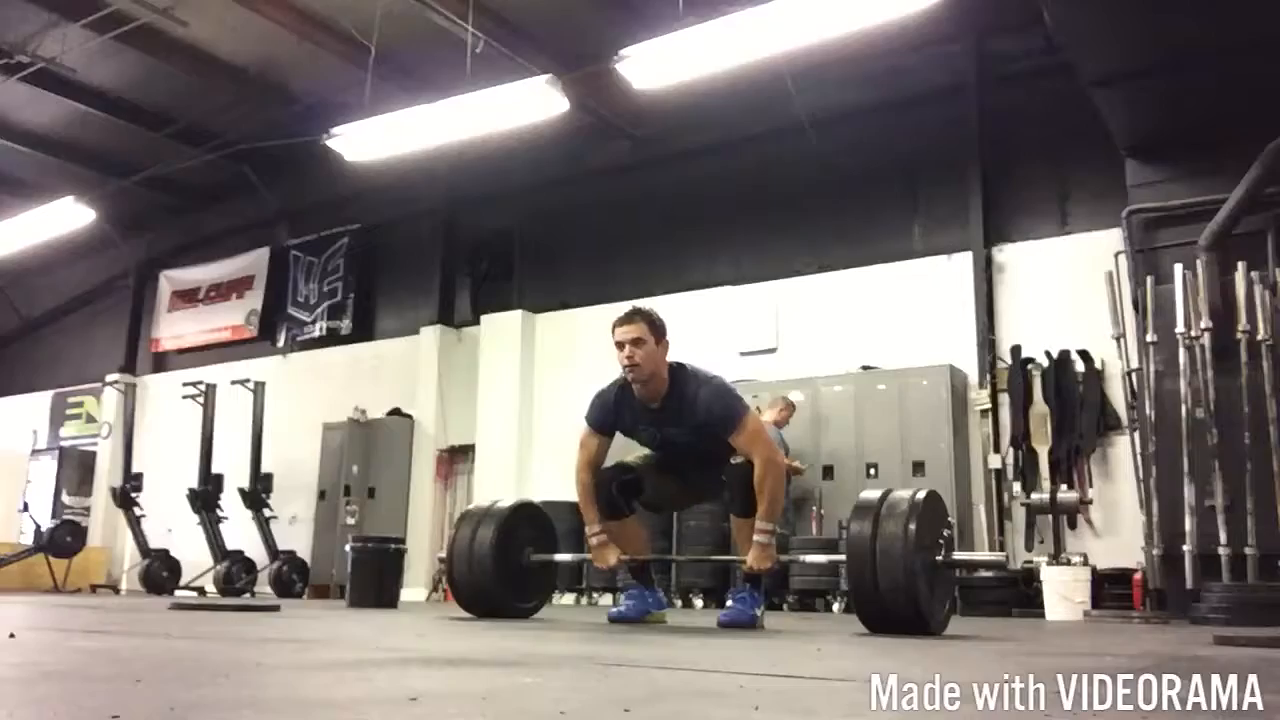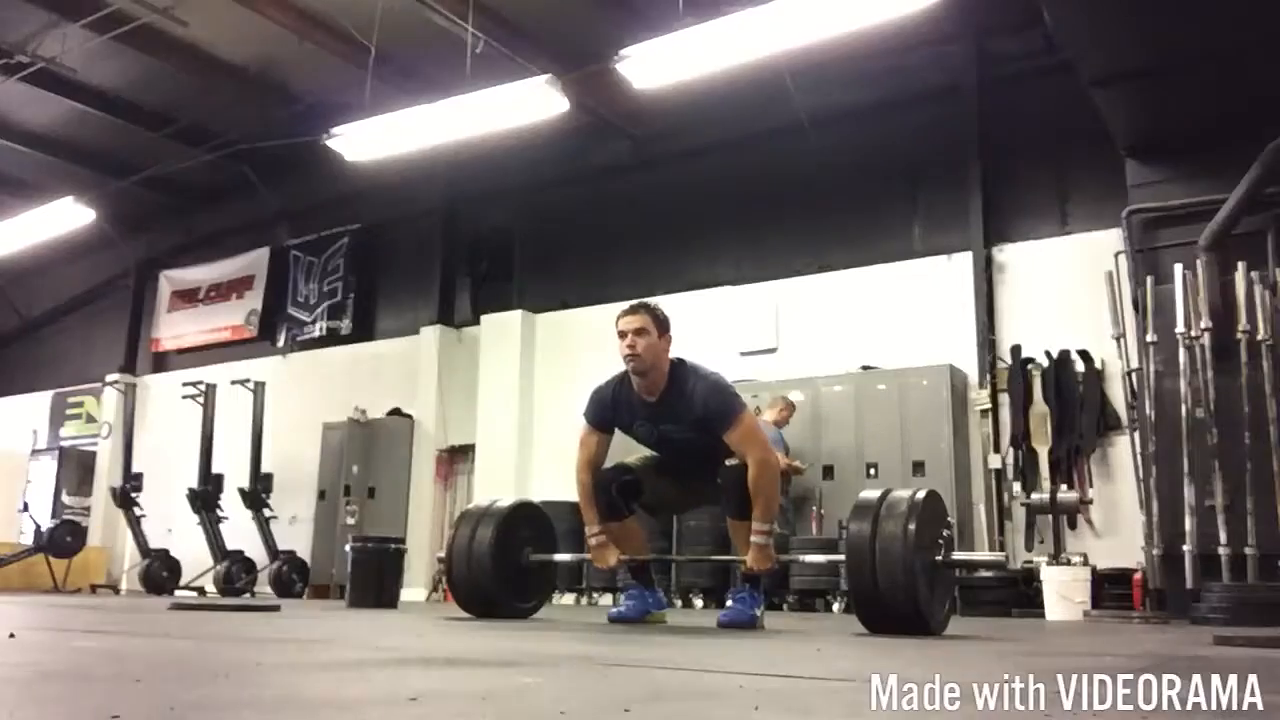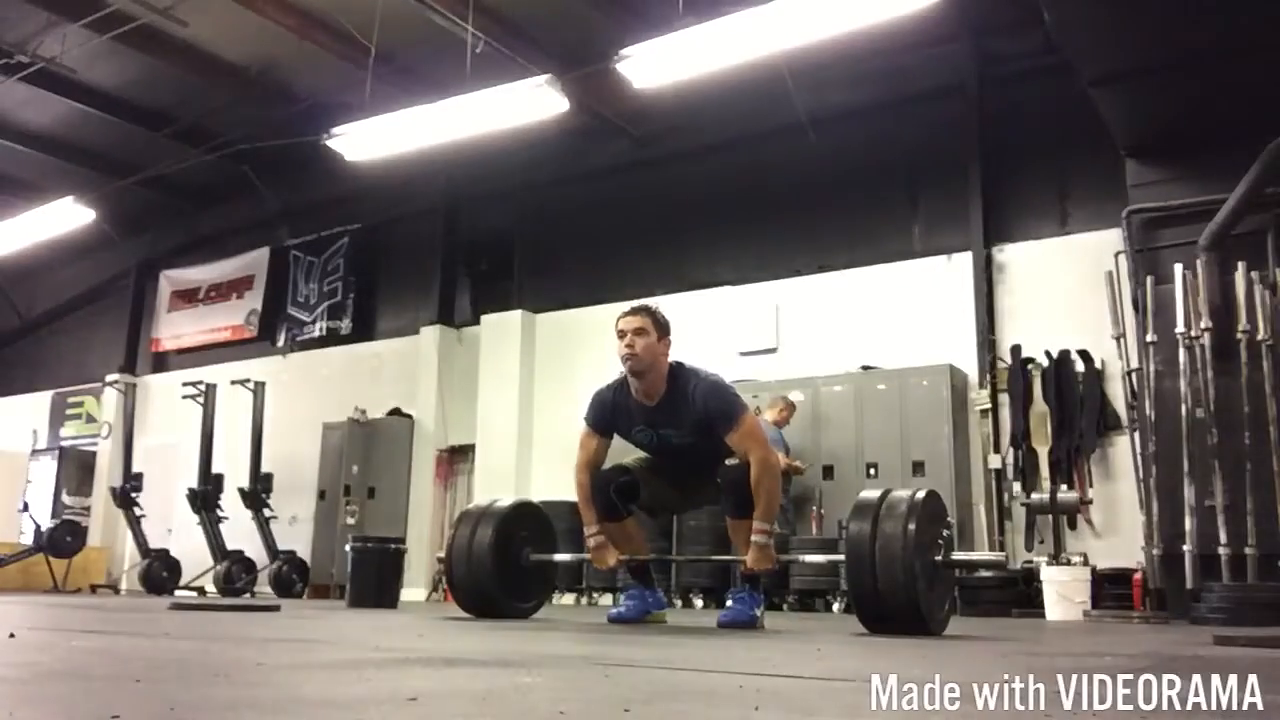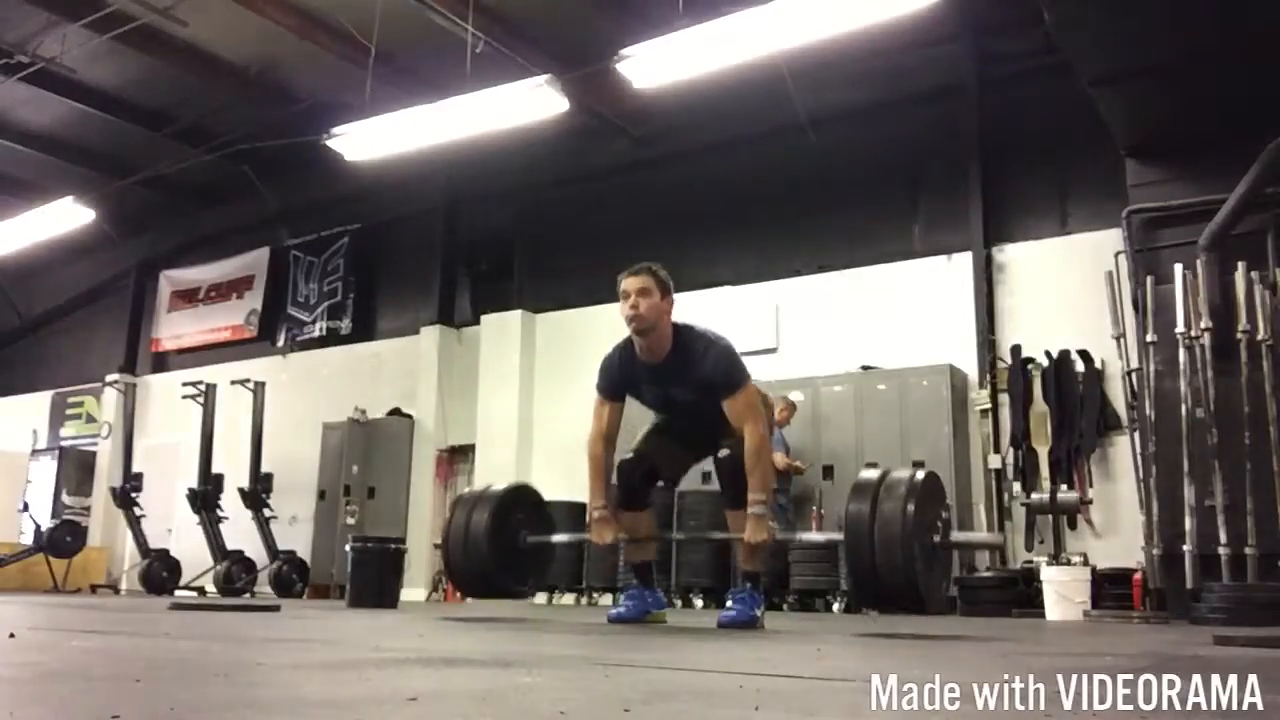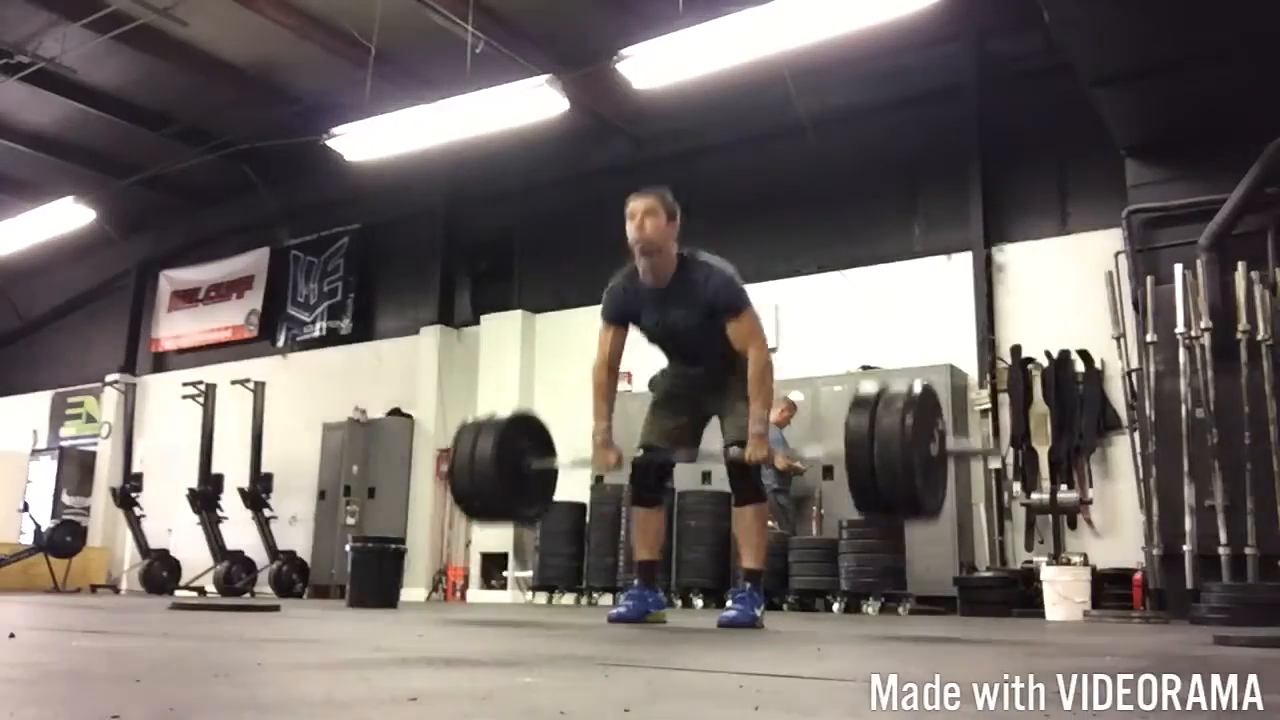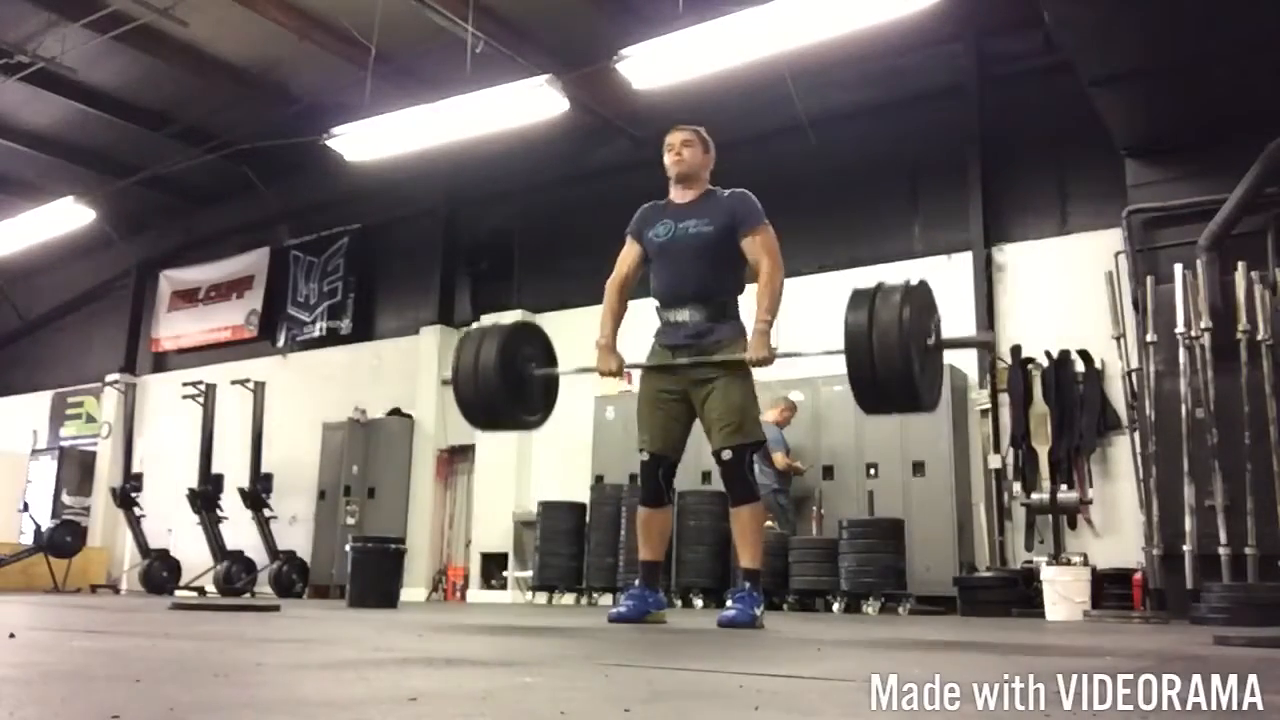
dt=0.3s
person 1, frame 1
left shoulder: (705, 393)
right shoulder: (610, 401)
left elbow: (771, 459)
right elbow: (586, 469)
left wrist: (763, 540)
right wrist: (597, 537)
left hip: (722, 465)
right hip: (673, 469)
left knee: (742, 473)
right knee: (608, 483)
left ankle: (749, 593)
right ankle: (646, 591)
person 1, frame 2
left shoulder: (704, 389)
right shoulder: (609, 397)
left elbow: (764, 458)
right elbow: (586, 467)
left wrist: (762, 539)
right wrist: (596, 537)
left hip: (722, 470)
right hip: (674, 472)
left knee: (738, 474)
right knee: (607, 484)
left ankle: (749, 594)
right ankle: (646, 591)
person 1, frame 3
left shoulder: (704, 391)
right shoulder: (609, 401)
left elbow: (765, 458)
right elbow: (586, 469)
left wrist: (761, 540)
right wrist: (595, 538)
left hip: (720, 473)
right hip: (671, 474)
left knee: (737, 474)
right knee: (606, 485)
left ankle: (748, 593)
right ankle: (646, 591)
person 1, frame 4
left shoulder: (709, 352)
right shoulder: (618, 363)
left elbow: (755, 430)
right elbow: (601, 439)
left wrist: (758, 513)
right wrist: (600, 511)
left hip: (735, 416)
right hip: (680, 421)
right knee: (631, 473)
left ankle: (749, 595)
right ankle: (645, 592)
person 1, frame 5
left shoulder: (712, 278)
right shoulder: (623, 290)
left elbow: (756, 351)
right elbow: (605, 364)
left wrist: (758, 431)
right wrist: (602, 436)
left hip: (733, 375)
right hip: (682, 378)
left knee: (743, 464)
right knee: (646, 469)
left ankle: (749, 594)
right ankle: (646, 590)
person 1, frame 6
left shoulder: (734, 205)
right shoulder: (648, 216)
left elbow: (769, 265)
right elbow: (619, 280)
left wrist: (761, 334)
right wrist: (606, 343)
left hip: (722, 347)
right hip: (666, 352)
left knee: (735, 464)
right knee: (653, 469)
left ankle: (749, 593)
right ankle: (648, 590)
